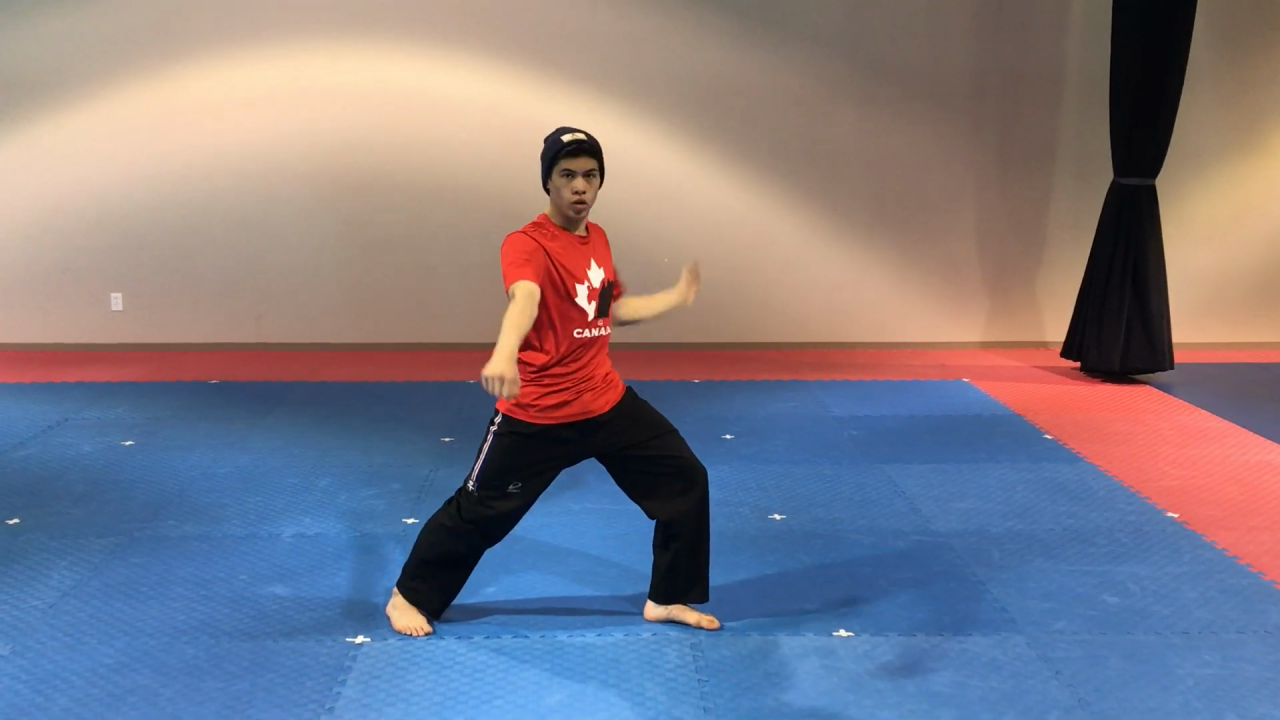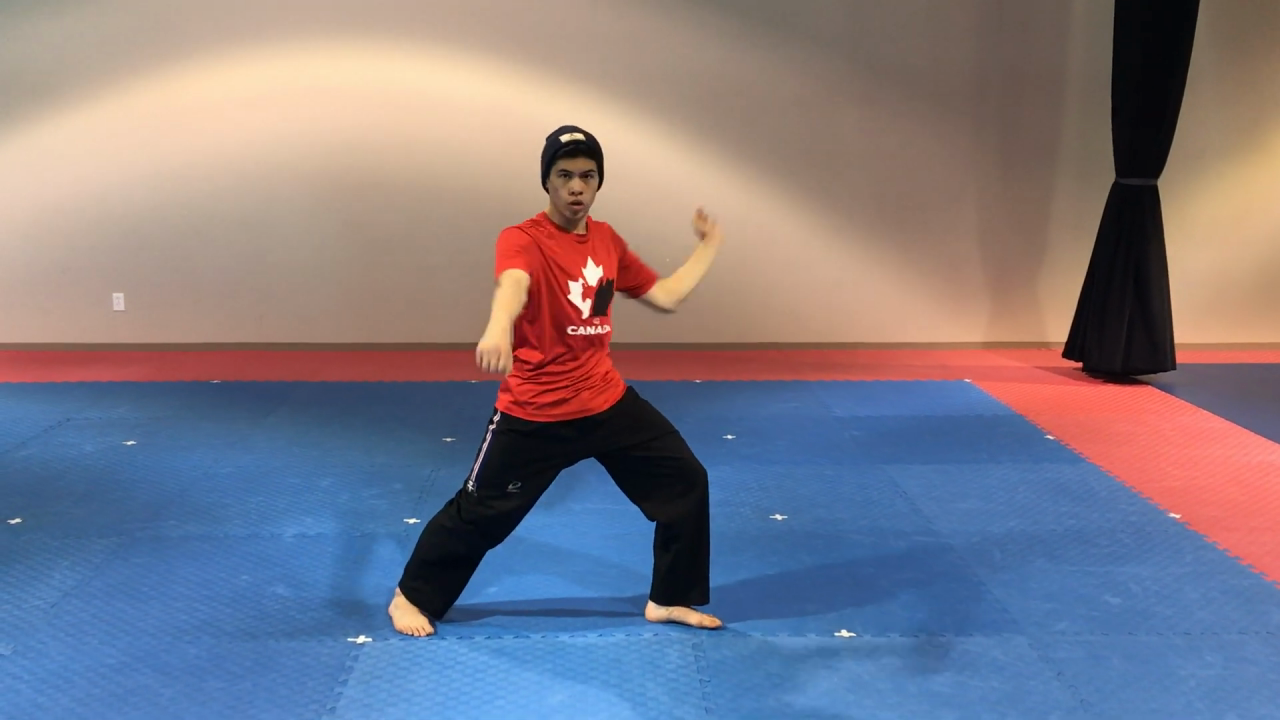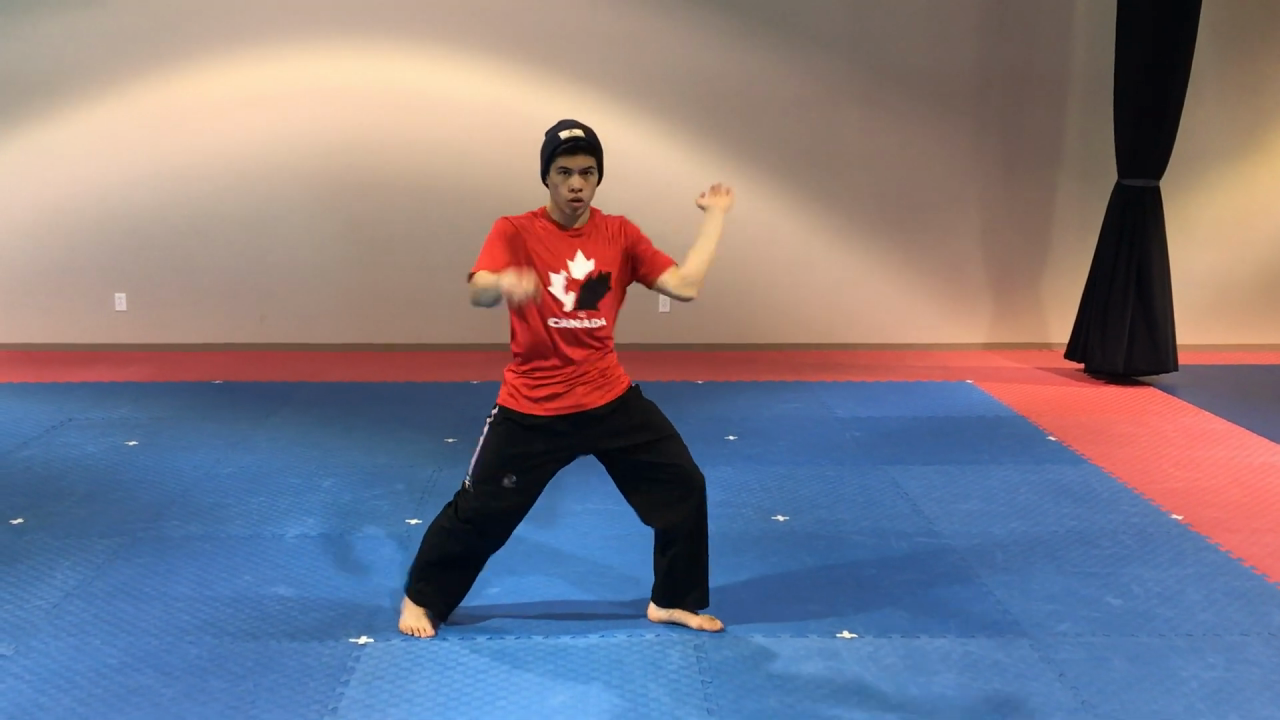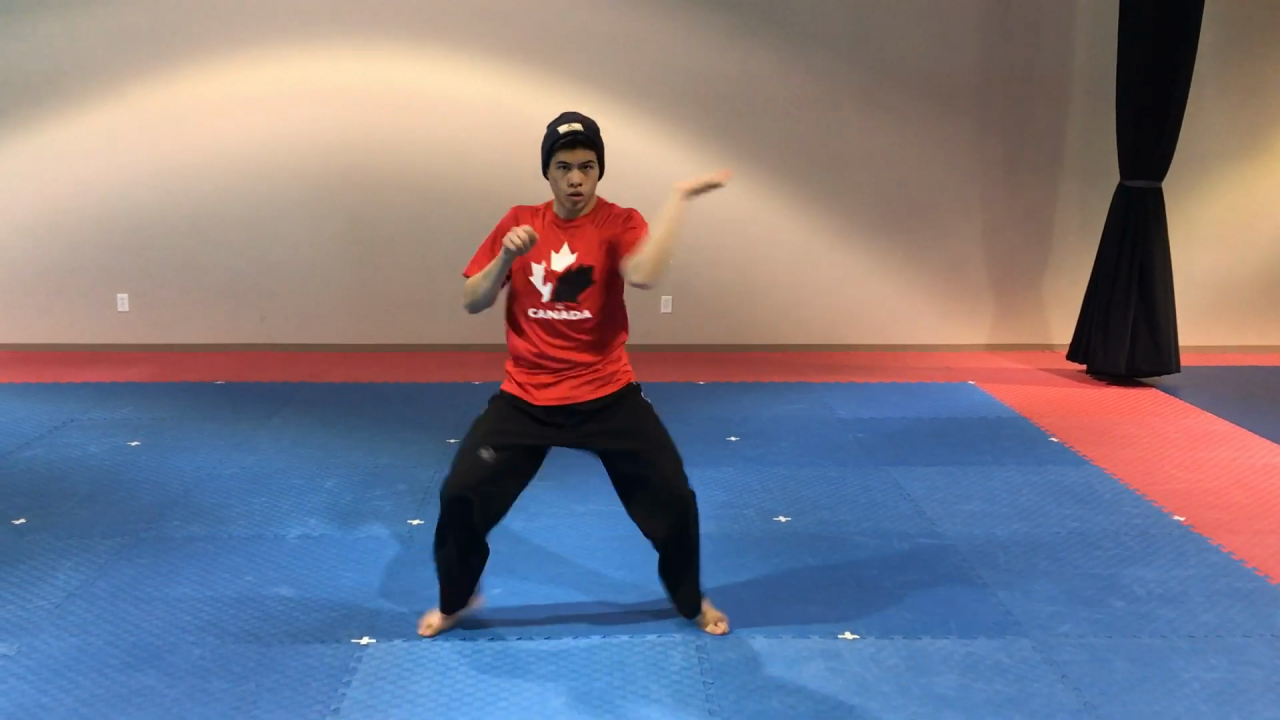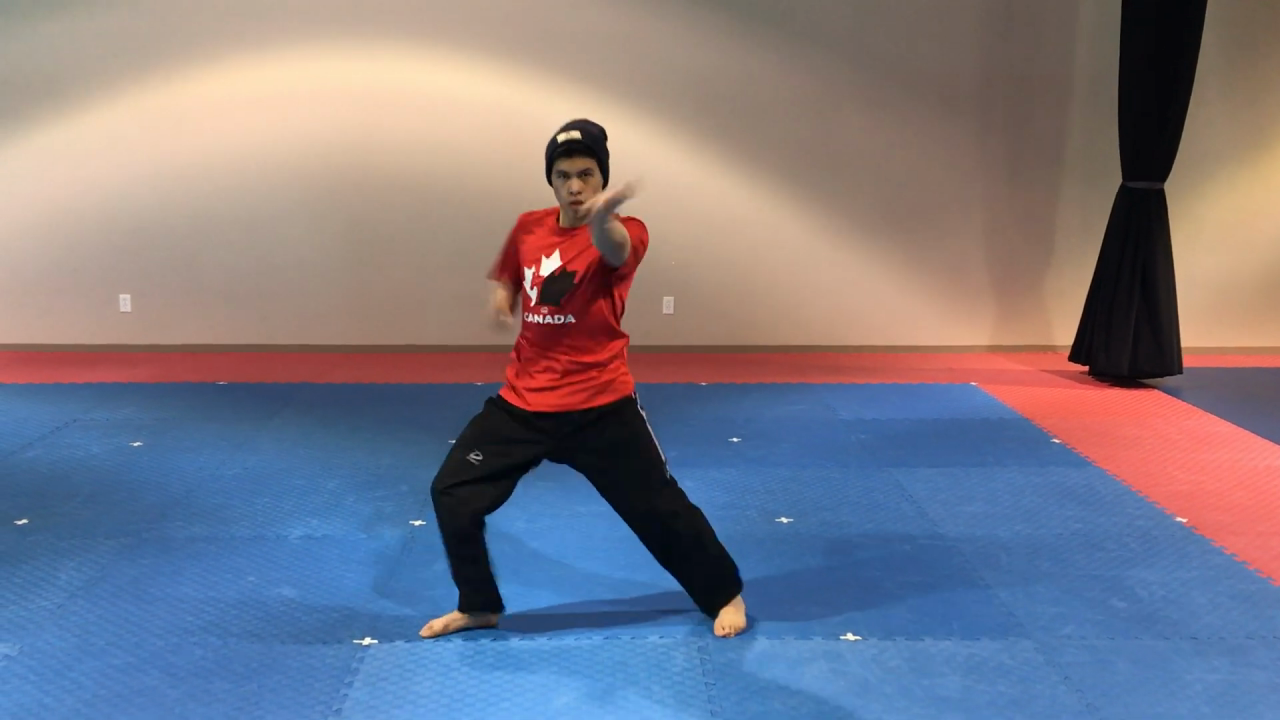
dt=0.1s
person 1, frame 1
left shoulder: (597, 238)
right shoulder: (527, 243)
right elbow: (526, 301)
left wrist: (677, 295)
right wrist: (505, 352)
left hip: (607, 402)
right hip: (536, 414)
left knee: (686, 479)
right knee: (479, 512)
left ankle: (669, 598)
right ankle: (409, 596)
person 1, frame 2
left shoulder: (607, 238)
right shoulder: (521, 239)
left elbow: (663, 296)
right elbow: (513, 289)
left wrist: (707, 246)
right wrist: (498, 332)
left hip: (607, 401)
right hip: (535, 413)
left knee: (685, 480)
right knee: (480, 512)
left ankle: (670, 598)
right ankle: (412, 596)
person 1, frame 3
left shoulder: (619, 233)
right shoulder: (514, 231)
left elbow: (685, 286)
right elbow: (480, 291)
left wrist: (715, 217)
right wrist: (505, 283)
left hip: (609, 400)
right hip: (530, 406)
left knee: (684, 486)
right knee: (480, 509)
left ankle: (674, 600)
right ankle: (423, 598)
person 1, frame 4
left shoulder: (622, 223)
right shoulder: (520, 222)
left elbow: (640, 274)
right elbow: (472, 300)
left wrist: (679, 198)
right wrist: (506, 258)
left hip: (607, 393)
right hip: (526, 396)
left knee: (671, 492)
right knee: (465, 491)
left ankle: (689, 599)
right ankle: (454, 598)
person 1, frame 5
left shoulder: (628, 233)
right shoulder: (527, 227)
left elbow: (613, 248)
right elbow: (503, 282)
left wrist: (604, 215)
right wrist: (503, 303)
left hip: (601, 406)
right hip: (522, 403)
left knee: (658, 507)
right knee: (453, 490)
left ankle: (725, 596)
right ankle: (480, 605)
